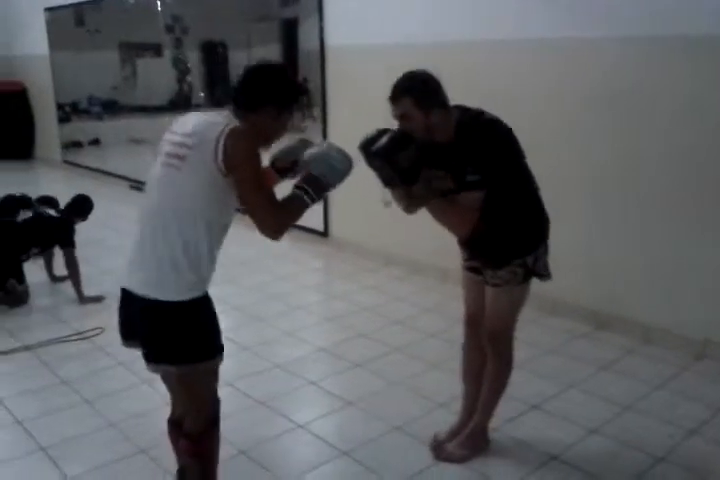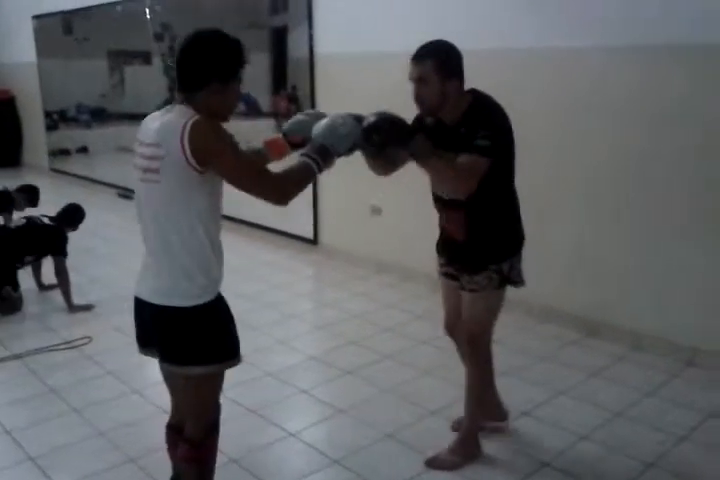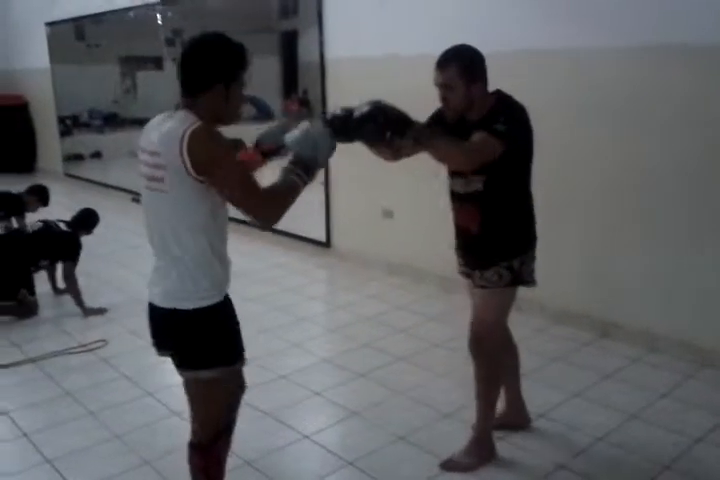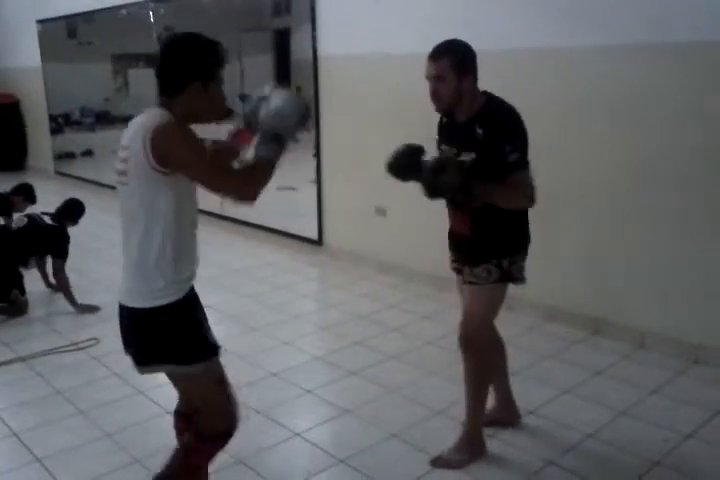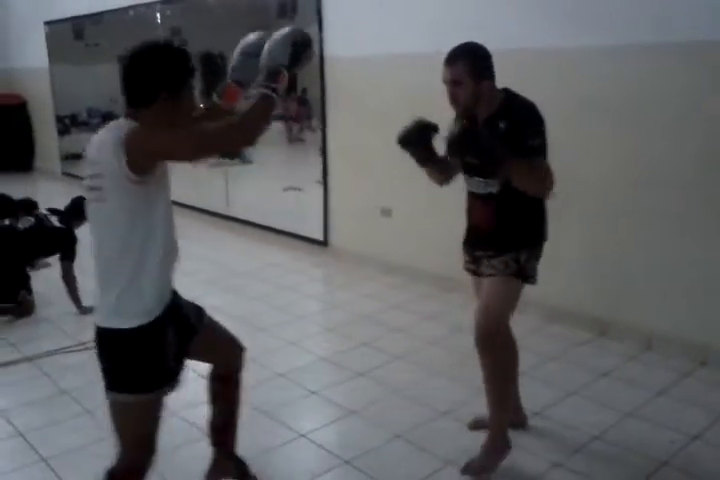
dt=0.3s
person 1, frame 1
left shoulder: (190, 124)
right shoulder: (237, 138)
right elbow: (272, 223)
left wrist: (276, 171)
right wrist: (312, 186)
left hip: (141, 291)
right hip: (174, 302)
left knee: (187, 406)
right knee: (201, 415)
person 1, frame 2
left shoulder: (155, 124)
right shoulder: (199, 131)
left elbow: (235, 164)
right elbow: (275, 191)
left wrist: (287, 141)
right wrist: (319, 154)
left hip: (153, 300)
right hip: (191, 308)
left knee: (184, 412)
right knee: (200, 423)
person 1, frame 3
left shoulder: (159, 128)
right shoulder: (200, 138)
right elbow: (265, 211)
right wrist: (302, 165)
left hip: (168, 301)
right hip: (197, 309)
left knee: (228, 393)
right knee: (210, 426)
person 1, frame 4
left shoulder: (153, 128)
right shoulder: (166, 134)
left elbow: (209, 164)
right elbow: (243, 189)
left hip: (168, 294)
right hip: (158, 307)
left knee: (197, 402)
right knee: (220, 418)
person 1, frame 5
left shoulder: (119, 139)
right shoulder: (139, 141)
left elbow: (204, 130)
right elbow: (237, 137)
left wrist: (239, 87)
right wrist: (273, 77)
left hip: (158, 305)
right hip: (133, 327)
left knee: (230, 356)
person 2, frame 1
left shoulder: (481, 139)
right shoulder: (427, 139)
left elbow: (460, 223)
right elbow: (411, 206)
left wrist: (416, 182)
right wrist: (392, 176)
left hip: (516, 243)
right hip: (478, 241)
left knee: (496, 335)
right knee: (473, 326)
left ankle: (478, 430)
right ankle: (466, 419)
person 2, frame 2
left shoulder: (487, 119)
right shoulder: (430, 119)
left elbow: (461, 182)
right elbow: (385, 167)
left wrist: (413, 145)
right wrist: (370, 142)
left hip: (492, 249)
right hip: (453, 245)
left knee: (473, 338)
right knee: (457, 329)
left ankle: (469, 439)
right ankle: (491, 407)
person 2, frame 3
left shoulder: (508, 117)
right shoulder: (451, 117)
left elbow: (467, 158)
right elbow: (394, 152)
left wrist: (409, 130)
left hip: (504, 248)
right hip: (472, 243)
left knee: (482, 339)
right knee: (495, 329)
left ankle: (482, 440)
right ankle: (515, 410)
person 2, frame 4
left shoulder: (500, 122)
right shoulder: (448, 120)
left elbow: (522, 197)
left wrist: (473, 188)
left hip: (496, 248)
right hip: (463, 243)
left knee: (470, 336)
right knee: (482, 329)
left ankle: (471, 438)
right ankle: (505, 407)
person 2, frame 5
left shoulder: (520, 116)
right shoulder: (467, 119)
left elbow: (541, 184)
right elbow: (444, 175)
left wrist: (495, 158)
right wrist: (425, 153)
left hip: (515, 243)
right hip: (479, 239)
left knee: (487, 334)
right knee: (496, 326)
left ankle: (497, 438)
right ankle: (511, 409)
person 3, frame 1
left shoulder: (50, 215)
right shoulder: (65, 226)
right elbow: (70, 261)
left wrist: (52, 276)
right wrist: (82, 297)
right knee: (21, 297)
person 3, frame 2
left shoulder: (41, 222)
right shoulder: (59, 234)
right elbow: (60, 271)
left wrist: (40, 284)
right wrist: (71, 306)
right knee: (15, 304)
person 3, frame 3
left shoulder: (55, 225)
right shoulder: (73, 242)
right elbow: (68, 275)
left wrist: (56, 287)
right wrist: (84, 308)
right hip: (12, 260)
right knee: (30, 308)
person 3, frame 4
left shoulder: (40, 217)
right shoulder: (61, 235)
right elbow: (58, 272)
left wrist: (49, 283)
right wrist: (77, 306)
right knee: (20, 307)
person 3, frame 5
left shoulder: (44, 212)
right shoulder: (67, 236)
right elbow: (67, 274)
right wrist: (80, 308)
right hip: (10, 263)
right knee: (27, 308)
